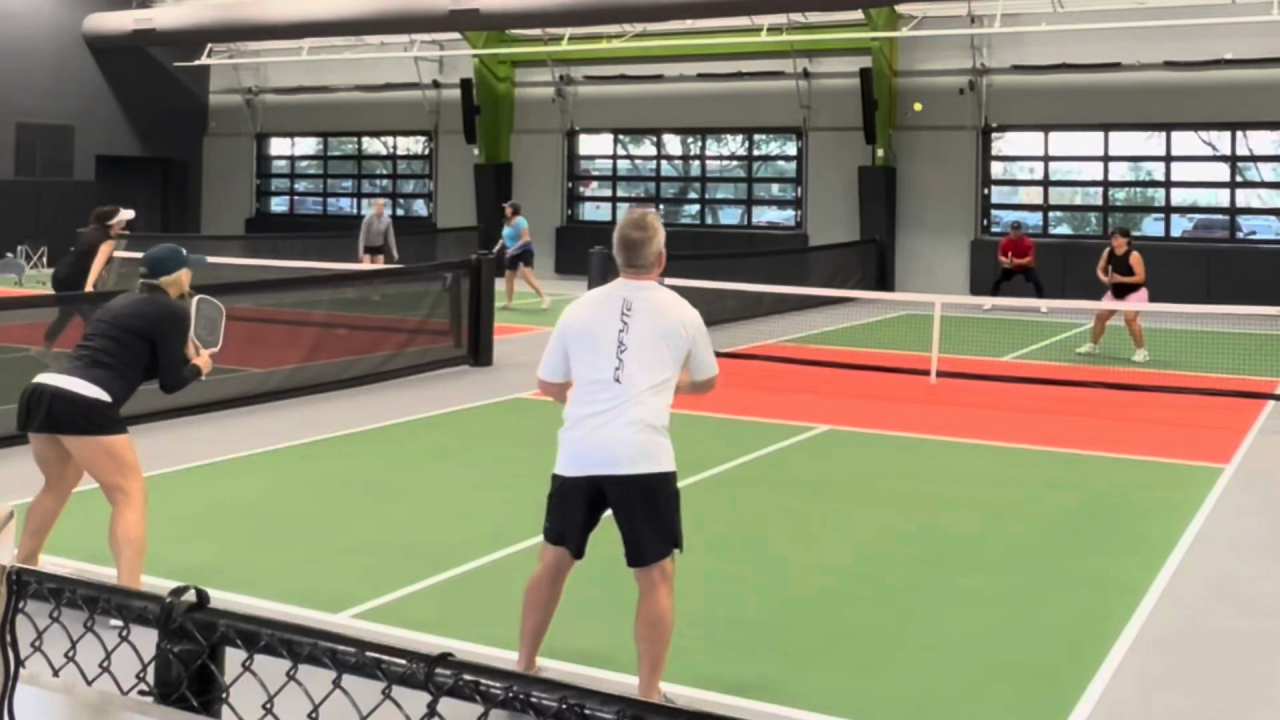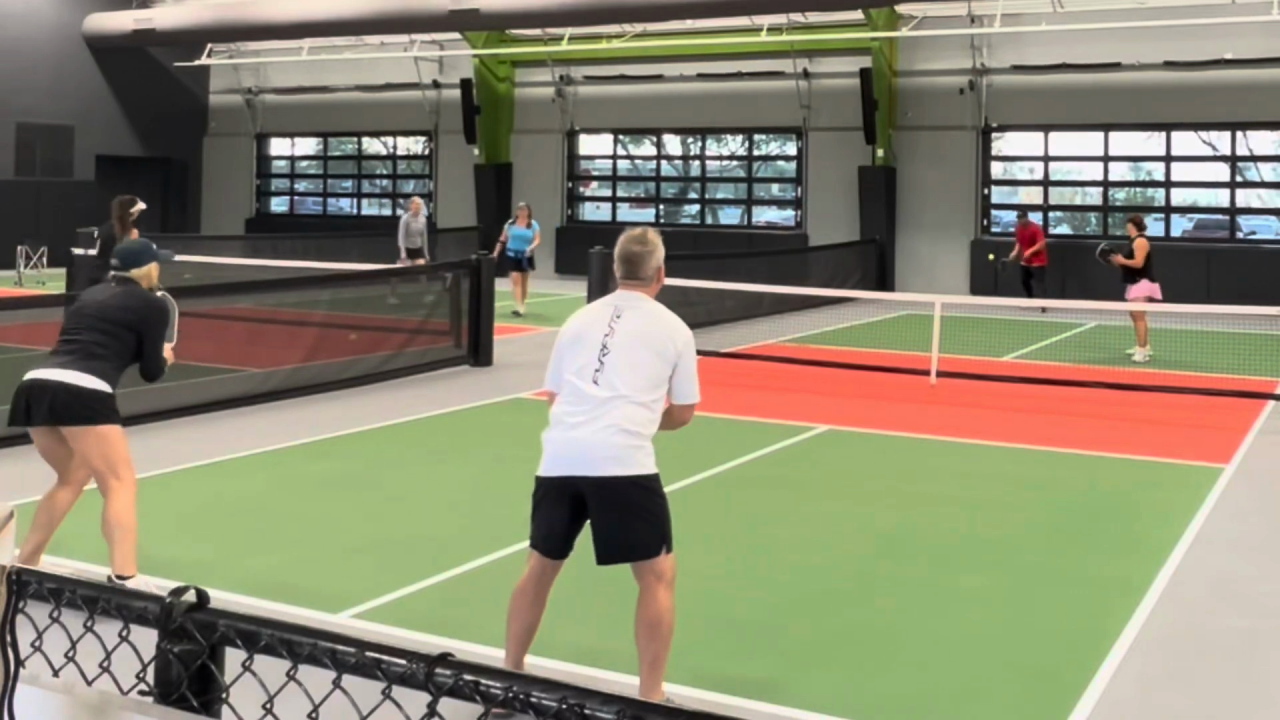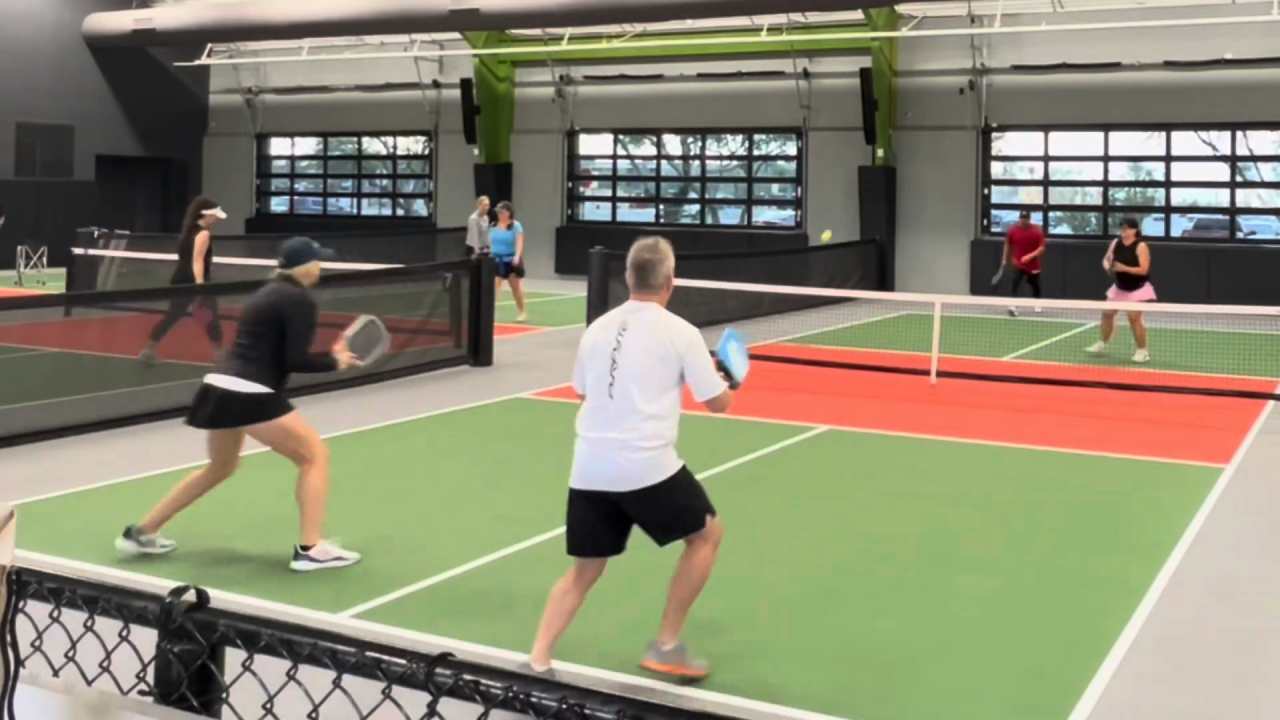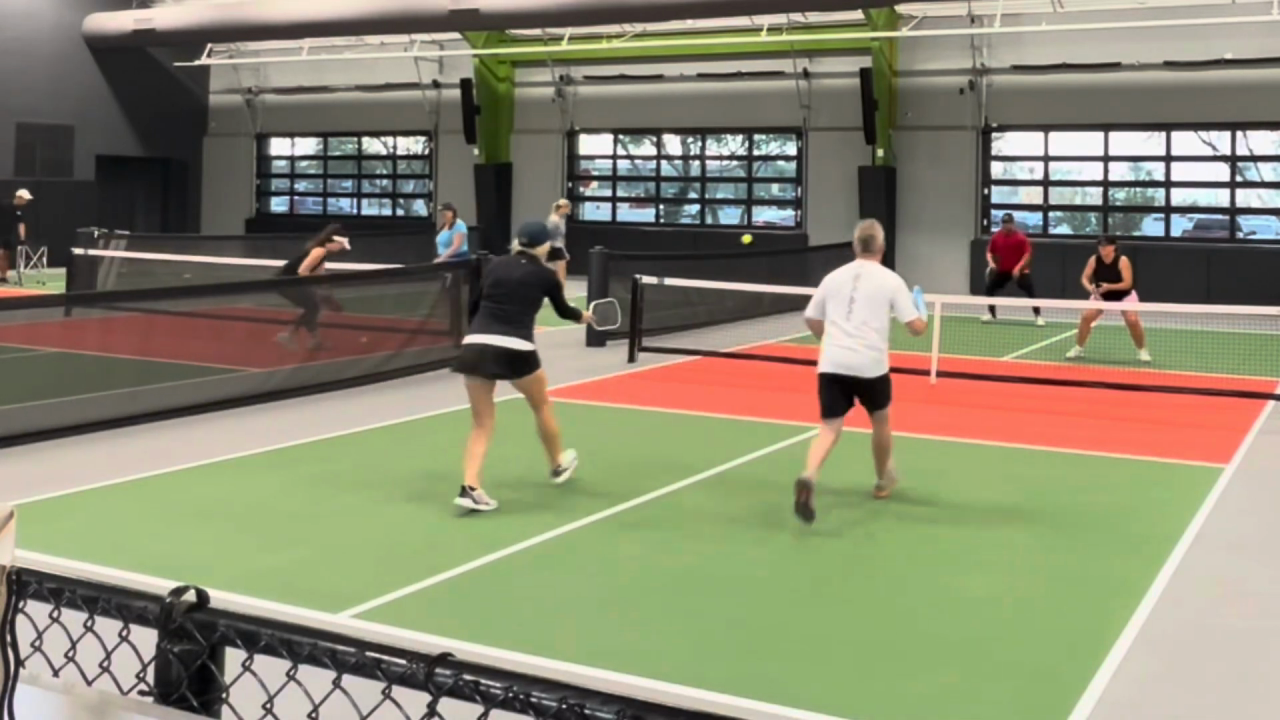
dt=1s
person 1, frame 1
left shoulder: (578, 310)
right shoulder: (681, 313)
left elbow: (549, 386)
right elbow: (706, 382)
left hip: (578, 457)
right hip: (643, 460)
left knee: (553, 563)
right knee: (656, 578)
left ankle: (524, 671)
right ankle: (649, 698)
person 1, frame 2
left shoulder: (579, 319)
right shoulder: (673, 329)
right elbow: (682, 413)
left hip: (560, 459)
right hip: (623, 464)
left knee: (541, 566)
right knee: (657, 576)
right ankle: (650, 700)
person 1, frame 3
left shoulder: (597, 330)
right shoulder: (680, 333)
right elbow: (718, 402)
right wrist: (729, 382)
left hip: (589, 470)
right hip: (647, 467)
left knee: (582, 572)
right knee: (706, 535)
left ankle: (536, 664)
right ankle: (666, 647)
person 1, frame 4
left shoulder: (833, 277)
right shoulder: (891, 280)
left elbow: (811, 319)
right elbow: (917, 327)
right wrist: (920, 318)
left hip: (832, 363)
right hip: (870, 364)
left knee: (830, 429)
right knee: (880, 419)
left ankle: (809, 478)
right ankle: (882, 480)
person 2, frame 1
left shoulder: (124, 302)
right shoulder: (172, 312)
right elbow: (170, 383)
left wrist: (183, 356)
right wrist: (198, 366)
left hip: (40, 392)
right hip: (84, 404)
left knee: (59, 484)
right knee: (130, 494)
person 2, frame 2
left shoulder: (92, 293)
right shoulder: (152, 304)
right elbow: (151, 372)
left wrist: (148, 352)
right wrist: (164, 358)
left hip: (35, 386)
right hip: (82, 393)
left knee: (74, 476)
right knee: (120, 484)
left ankle: (23, 569)
right ankle: (125, 580)
person 2, frame 3
left shoulder: (268, 293)
right shoulder: (300, 301)
right elbow: (294, 362)
left wrist: (329, 356)
right wrist: (333, 361)
left hip: (219, 389)
right hip: (250, 395)
left knee: (220, 468)
right knee: (315, 456)
left ankle: (141, 533)
right ankle: (310, 549)
person 2, frame 4
left shoulder: (496, 265)
right shoulder: (546, 276)
left elbow: (474, 308)
right elbow: (563, 310)
right wrist: (582, 316)
left hip: (475, 346)
right hip: (514, 350)
left knee: (482, 422)
right knee: (542, 405)
left ankle: (470, 489)
right ankle: (558, 465)
